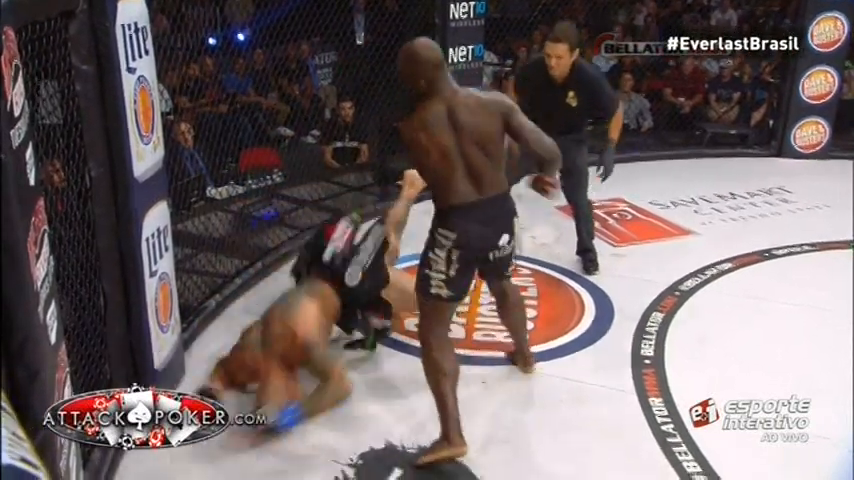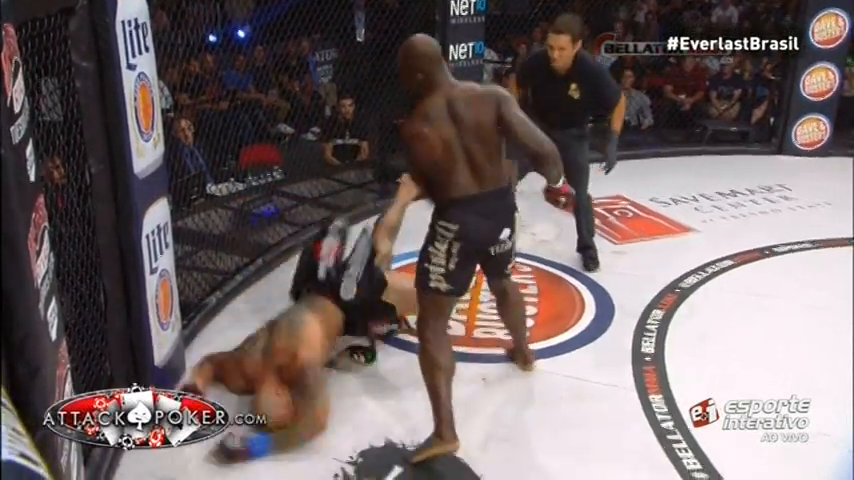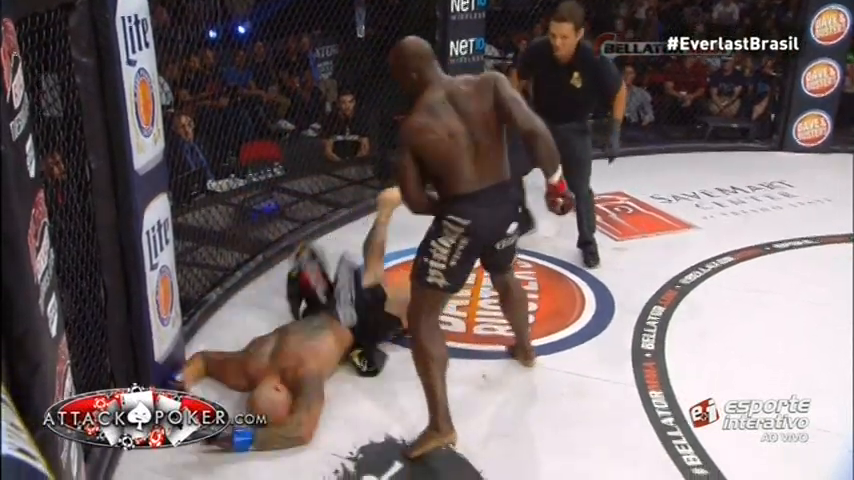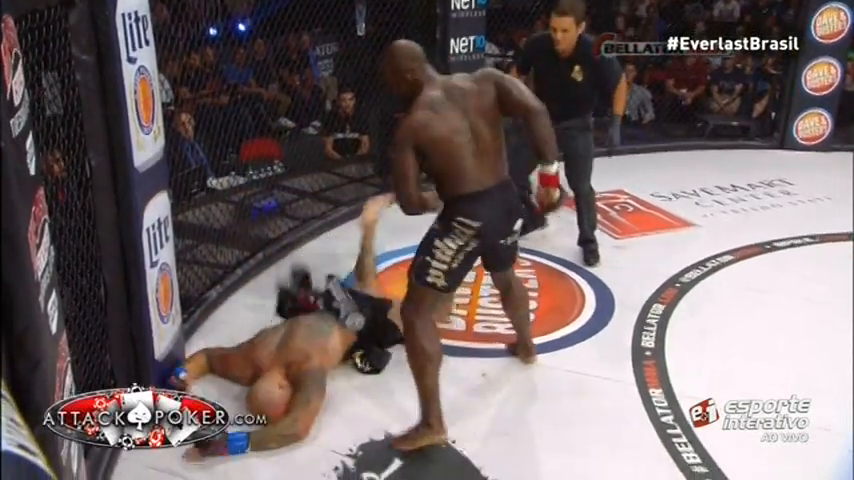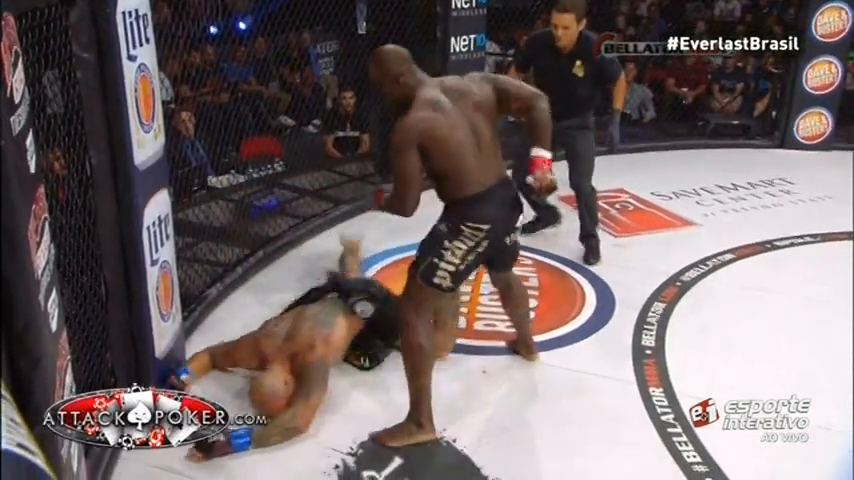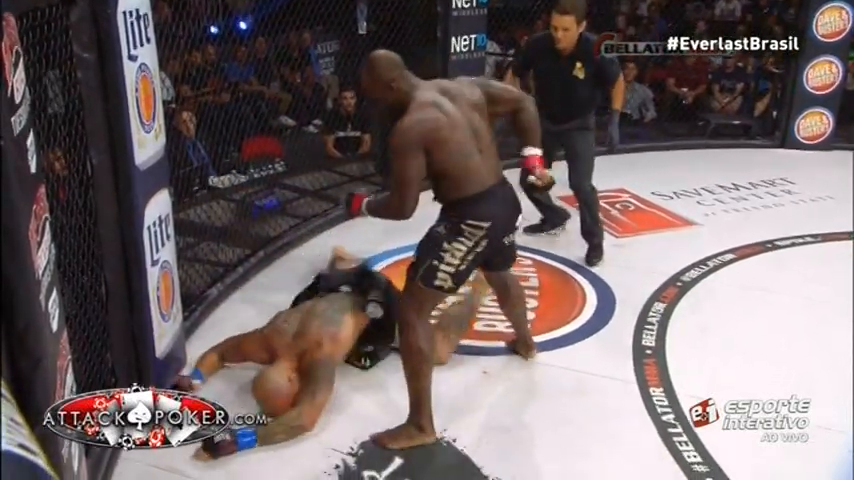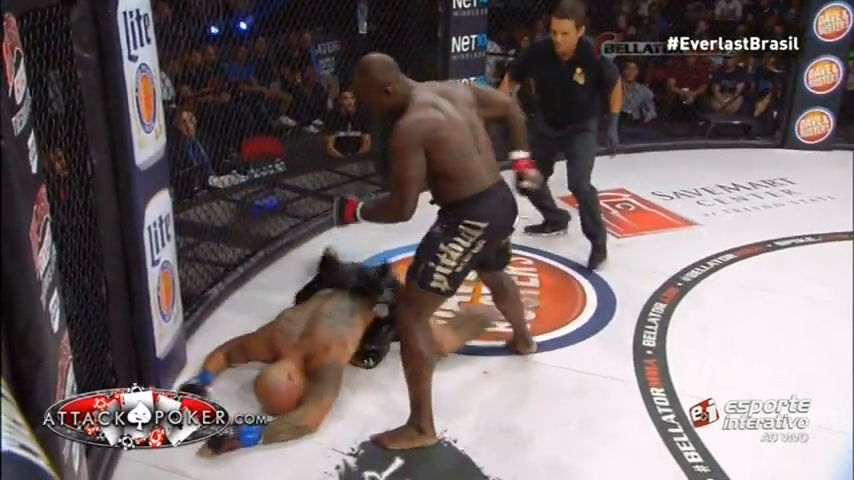
dt=0.1s
person 1, frame 1
left shoulder: (412, 126)
right shoulder: (492, 104)
right elbow: (549, 151)
right wrist: (548, 176)
left hip: (454, 227)
right hip: (500, 213)
left knee: (433, 329)
right knee: (501, 284)
left ankle: (451, 436)
right ankle: (523, 353)
person 1, frame 2
left shoulder: (413, 127)
right shoulder: (491, 97)
left elbow: (428, 190)
right elbow: (541, 148)
right wrist: (557, 183)
left hip: (455, 223)
right hip: (500, 211)
left knee: (431, 323)
right knee: (501, 282)
left ankle: (444, 432)
right ankle: (523, 350)
person 1, frame 3
left shoulder: (412, 126)
right shoulder: (490, 85)
left elbow: (414, 201)
right elbow: (534, 130)
right wrist: (555, 180)
left hip: (460, 217)
right hip: (507, 203)
left knee: (422, 316)
right knee: (504, 278)
left ankle: (440, 424)
right ankle: (524, 347)
person 1, frame 4
left shoulder: (410, 127)
right shoulder: (485, 81)
left elbow: (411, 203)
right elbow: (536, 112)
left wrist: (429, 201)
right wrist: (549, 171)
left hip: (466, 218)
right hip: (507, 201)
left knee: (415, 312)
right knee: (505, 276)
left ankle: (431, 423)
right ankle: (526, 345)
person 1, frame 5
left shoulder: (409, 128)
right shoulder: (479, 84)
left elbow: (405, 205)
right elbow: (537, 100)
left wrist: (381, 199)
right wrist: (540, 160)
left hip: (468, 217)
right hip: (506, 200)
left knee: (413, 311)
right knee: (504, 276)
left ankle: (420, 421)
right ankle: (526, 342)
person 1, frame 6
left shoulder: (409, 129)
right shoulder: (466, 87)
left elbow: (403, 206)
right elbow: (524, 103)
left wrist: (362, 204)
right wrist: (534, 157)
left hip: (470, 219)
right hip: (505, 201)
left knee: (412, 312)
right knee: (500, 275)
left ankle: (420, 425)
right ankle: (525, 341)
person 1, frame 7
left shoulder: (408, 129)
right shoulder: (457, 89)
left elbow: (402, 208)
right elbow: (509, 108)
left wrist: (355, 211)
right wrist: (522, 161)
left hip: (467, 219)
right hip: (502, 201)
left knee: (410, 315)
right knee: (494, 275)
left ankle: (421, 426)
right ankle: (523, 338)
person 2, frame 1
left shoulder: (300, 344)
right shoulder: (245, 364)
left elbow: (339, 386)
right elbow: (223, 370)
left wrist: (293, 416)
right wrist: (212, 388)
left hip: (341, 276)
right hip: (322, 285)
person 2, frame 2
left shoulder: (300, 365)
right shoulder: (243, 372)
left elbow: (316, 423)
right elbow: (210, 363)
left wrist: (261, 445)
right wrist: (195, 385)
left hip: (336, 305)
person 2, frame 3
left shoulder: (305, 372)
right shoulder: (244, 370)
left elbow: (302, 432)
right elbow: (203, 358)
left wrist: (241, 440)
right wrist: (182, 381)
left hip: (352, 318)
right hip: (323, 319)
person 2, frame 4
left shoulder: (310, 369)
right shoulder: (251, 359)
left elbow: (298, 430)
right elbow: (204, 356)
left wrist: (234, 444)
right wrist: (180, 379)
left hip: (360, 323)
right hip: (325, 316)
person 2, frame 5
left shoulder: (314, 355)
right shoulder: (259, 346)
left elbow: (298, 423)
right elbow: (210, 354)
left wrist: (237, 441)
right wrist: (183, 375)
left hip: (362, 307)
right hip: (333, 300)
right ankle: (351, 252)
person 2, frame 6
left shoulder: (321, 355)
right shoulder: (267, 341)
left elbow: (303, 420)
right elbow: (218, 352)
left wrist: (242, 439)
right wrist: (195, 377)
left hip: (370, 302)
right hip: (331, 293)
left knee: (439, 353)
left ankle: (476, 293)
right ankle: (344, 261)
person 2, frame 7
left shoulder: (327, 359)
right shoulder: (272, 340)
left elbow: (308, 421)
right elbow: (224, 352)
left wrist: (247, 436)
right wrist: (202, 379)
left hip: (375, 299)
right hip: (331, 291)
left knee: (444, 342)
left ankle: (488, 313)
right ankle: (335, 261)
person 3, frame 1
left shoulder: (590, 78)
right shoulder: (532, 70)
left elbow: (616, 112)
right elbow: (515, 93)
left wrist: (609, 151)
left hip: (570, 138)
left knee: (578, 198)
left ankle: (587, 251)
person 3, frame 2
left shoulder: (592, 70)
right shoulder: (535, 62)
left elbow: (618, 103)
right elbow: (519, 87)
left wrist: (611, 143)
left hip: (572, 133)
right hip: (536, 126)
left knee: (578, 193)
left ankle: (587, 247)
person 3, frame 3
left shoulder: (594, 59)
right shoulder: (536, 51)
left elbow: (620, 90)
right elbow: (519, 79)
left wrist: (614, 132)
left hip: (574, 127)
right hip: (538, 120)
left knee: (579, 187)
left ankle: (587, 243)
person 3, frame 4
left shoulder: (595, 53)
right shoulder: (537, 45)
left elbow: (620, 84)
right elbow: (518, 74)
left wrist: (615, 124)
left hip: (576, 124)
left knee: (580, 185)
left ankle: (588, 242)
person 3, frame 5
left shoulder: (595, 49)
right shoulder: (537, 42)
left elbow: (618, 80)
right elbow: (516, 72)
left wrist: (615, 120)
left hip: (577, 124)
left knee: (581, 184)
right knee: (521, 175)
left ankle: (590, 239)
right ankle: (547, 214)
person 3, frame 6
left shoulder: (595, 51)
right shoulder: (538, 45)
left elbow: (617, 82)
right elbow: (515, 75)
left wrist: (614, 121)
left hip: (579, 125)
right hip: (546, 121)
left knee: (580, 184)
right knee: (529, 179)
left ankle: (594, 239)
right ankle: (555, 217)
person 3, frame 7
left shoulder: (595, 55)
right shoulder: (538, 52)
left elbow: (615, 86)
right elbow: (511, 81)
left wrist: (613, 125)
left hip: (580, 128)
right hip: (546, 127)
left knee: (579, 184)
left ankle: (598, 240)
right ankle: (557, 219)
